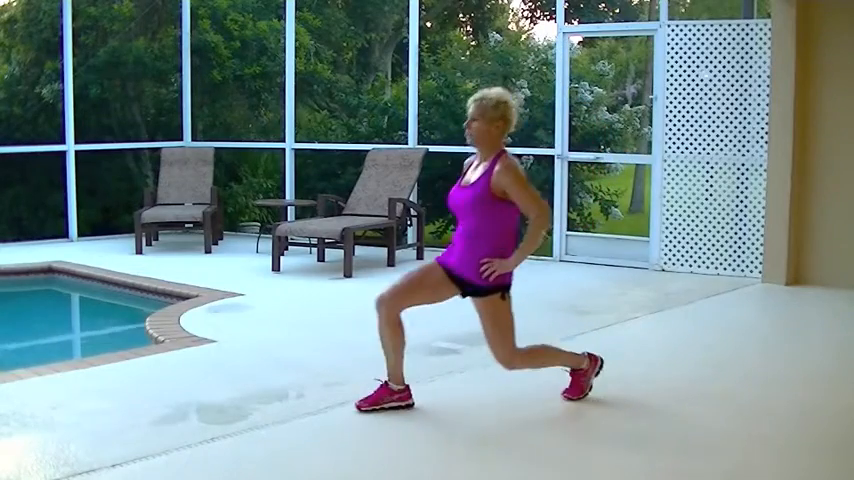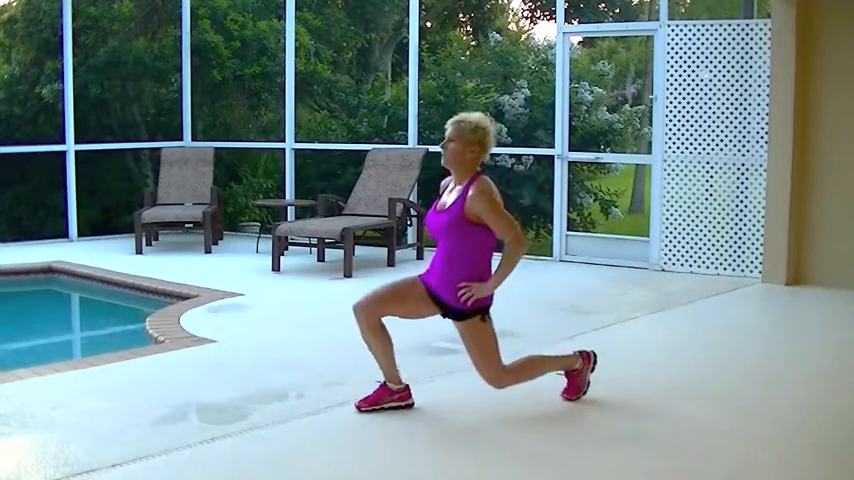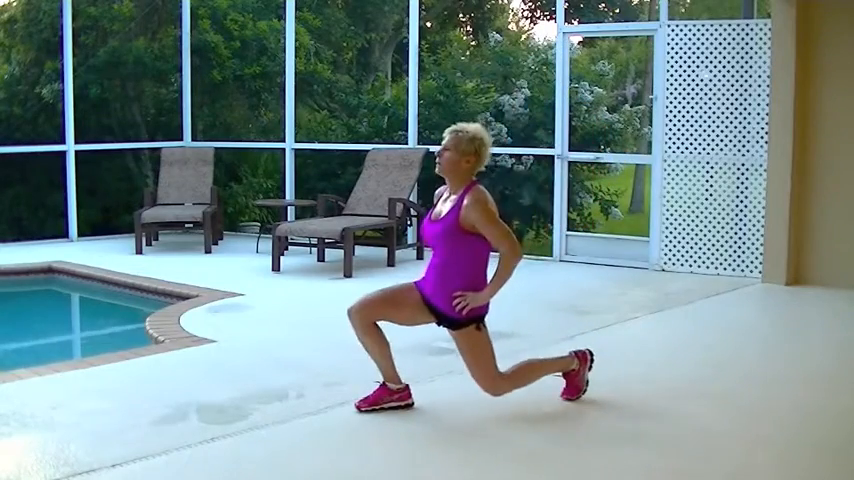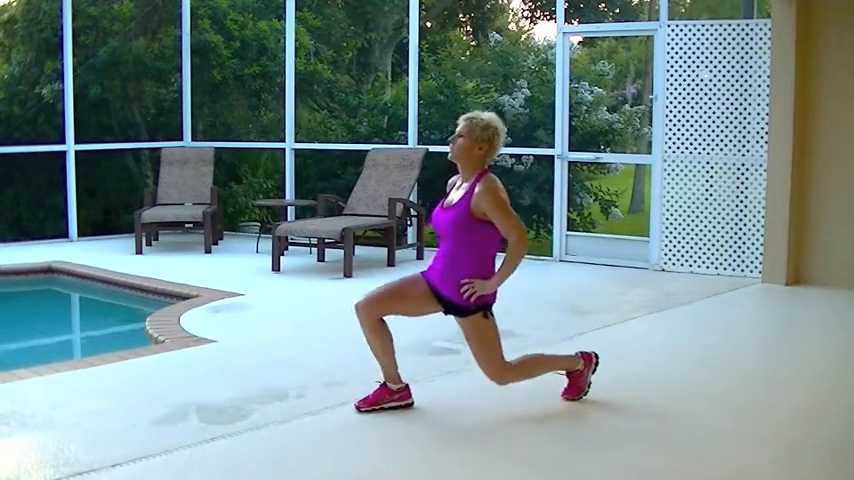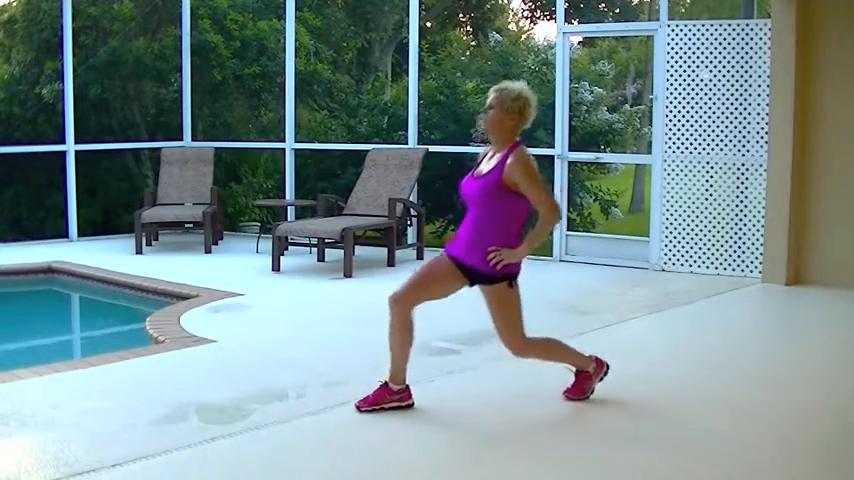
dt=0.2s
person 1, frame 1
left shoulder: (504, 169)
right shoulder: (471, 163)
left elbow: (541, 217)
left wrist: (512, 261)
left hip: (486, 273)
right hip: (453, 262)
left knee: (509, 357)
right knee: (387, 303)
left ankle: (584, 364)
right ankle: (396, 388)
person 1, frame 2
left shoulder: (480, 192)
right shoulder: (447, 185)
left elbow: (517, 242)
left wrist: (490, 285)
left hip: (465, 296)
right hip: (434, 284)
left knee: (497, 377)
right knee: (364, 309)
left ankle: (577, 362)
right ankle: (395, 388)
person 1, frame 3
left shoulder: (475, 201)
right shoulder: (441, 194)
left elbow: (512, 251)
left wrist: (486, 294)
left hip: (460, 305)
right hip: (429, 292)
left knee: (495, 385)
right knee: (359, 312)
left ankle: (574, 362)
right ankle: (395, 388)
person 1, frame 4
left shoulder: (486, 190)
right shoulder: (453, 183)
left elbow: (519, 241)
left wrist: (493, 283)
left hip: (468, 294)
right hip: (436, 281)
left knee: (500, 374)
right knee: (366, 308)
left ankle: (578, 363)
right ankle: (395, 388)
person 1, frame 5
left shoulder: (518, 161)
right shoulder: (486, 155)
left elbow: (550, 212)
left wrist: (519, 252)
left hip: (494, 264)
right hip: (460, 253)
left knee: (517, 344)
right knee: (399, 301)
left ankle: (589, 365)
right ankle: (397, 388)
